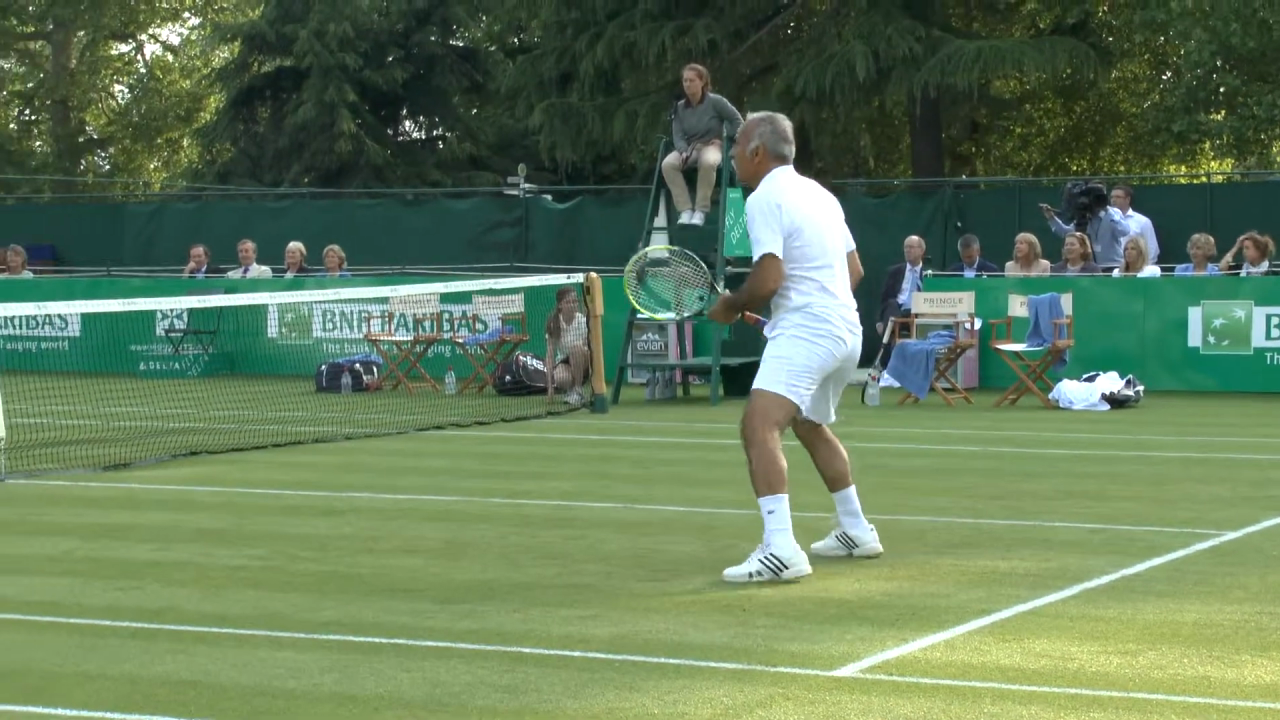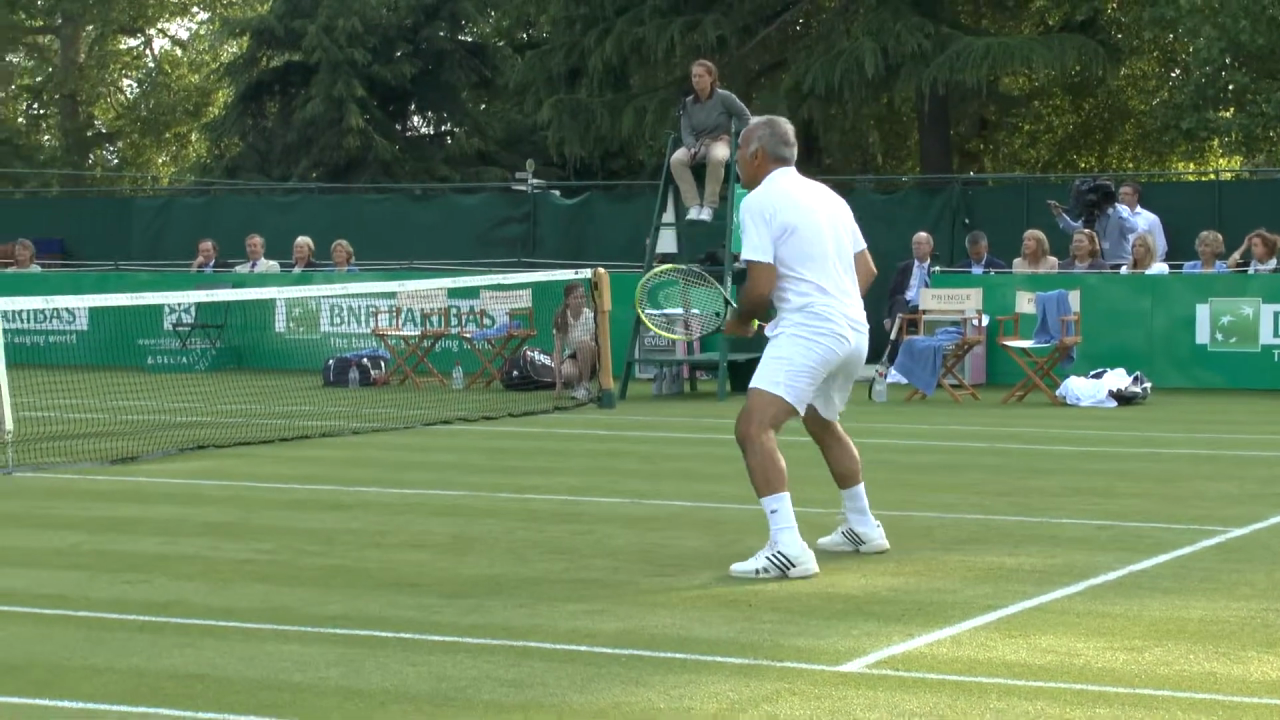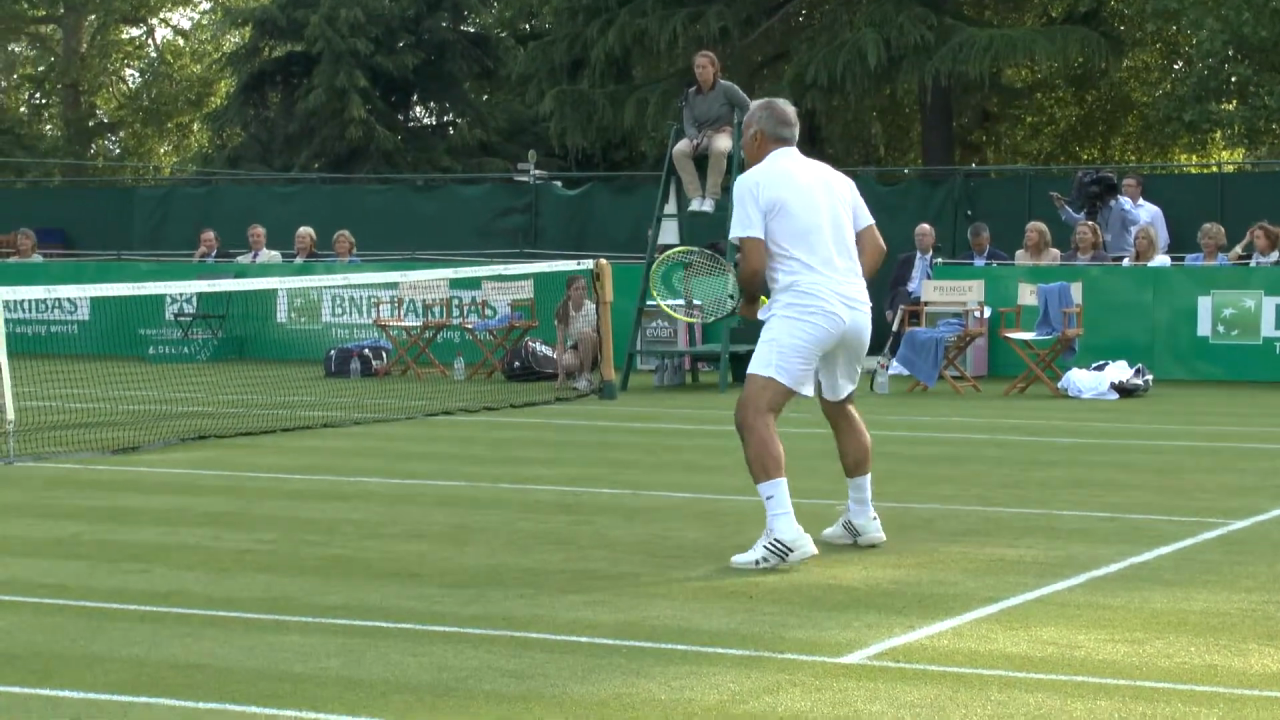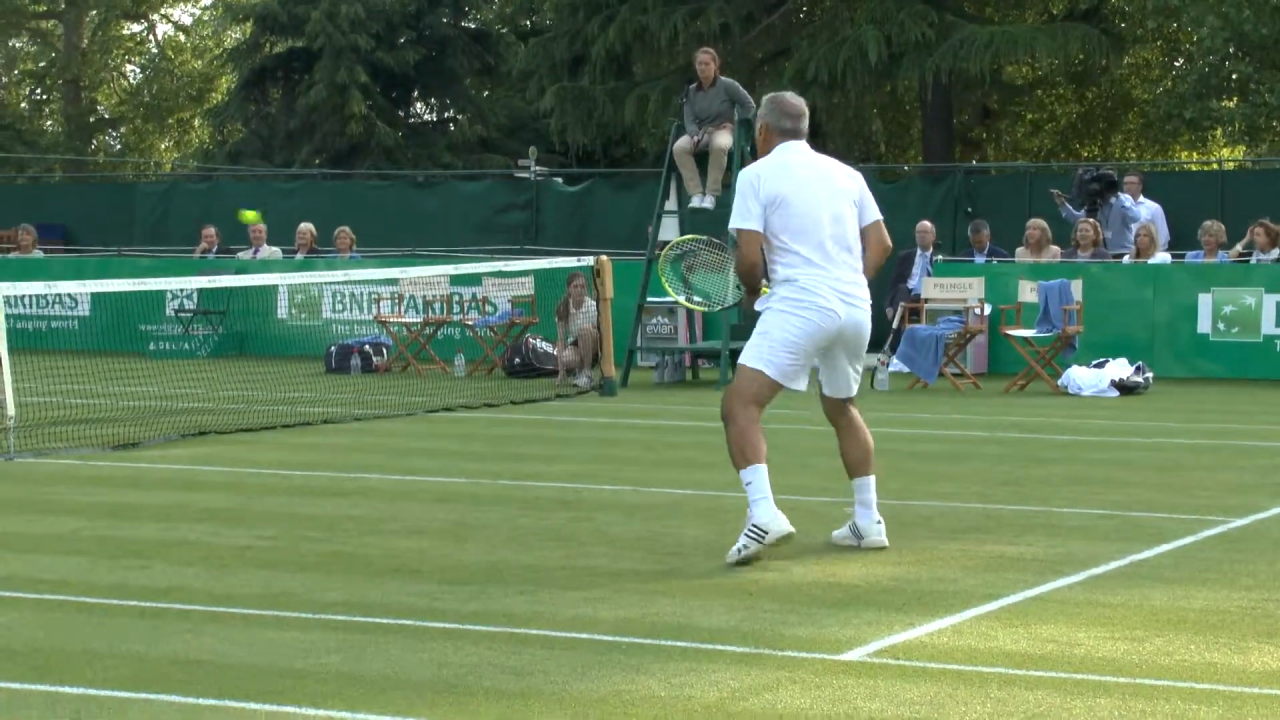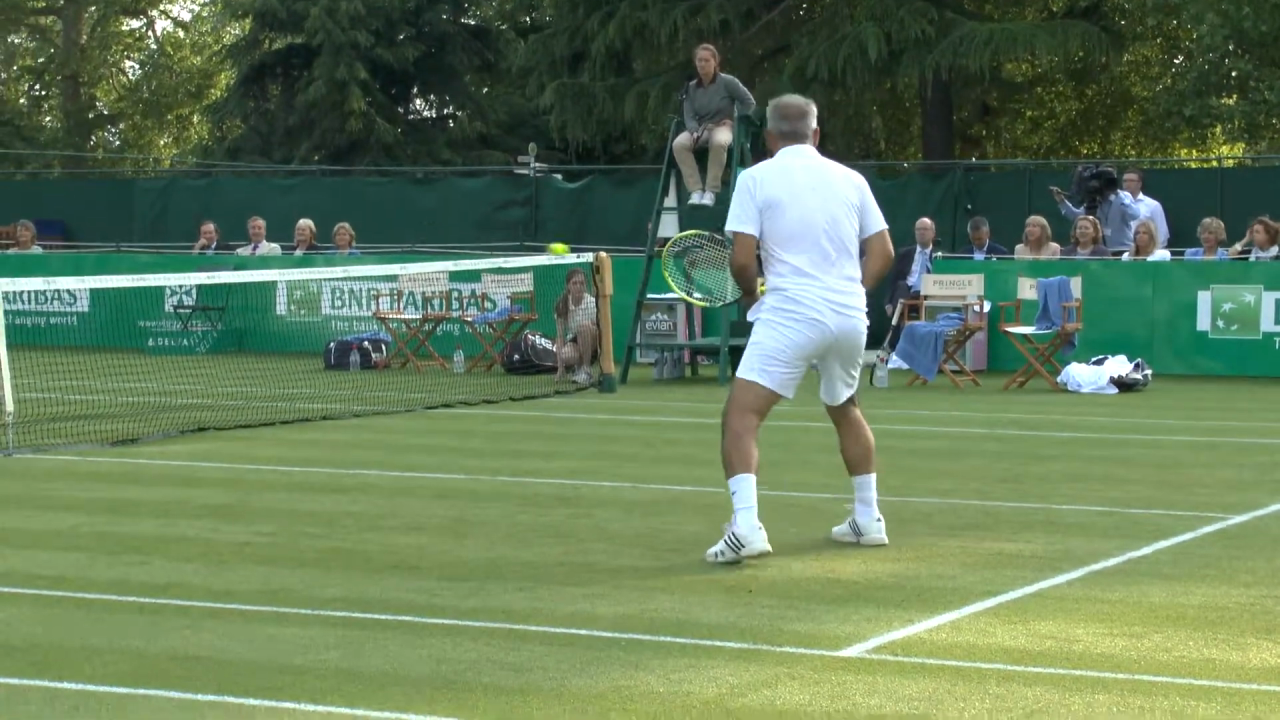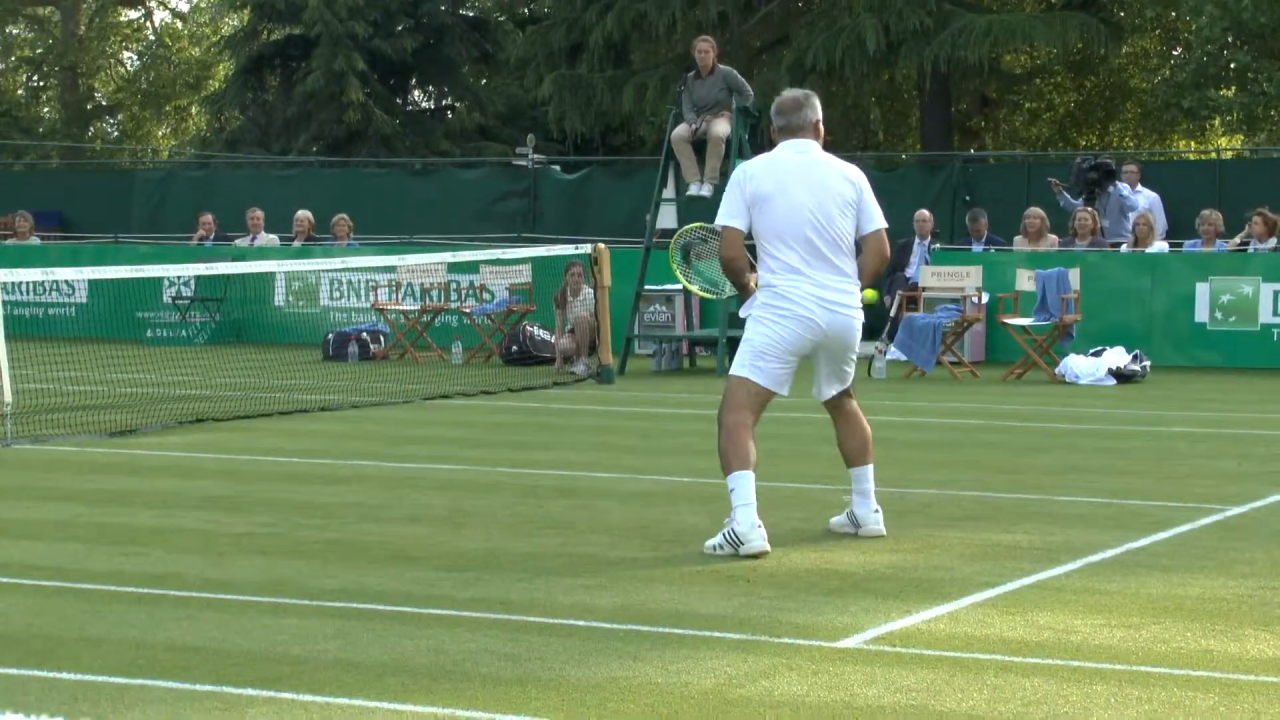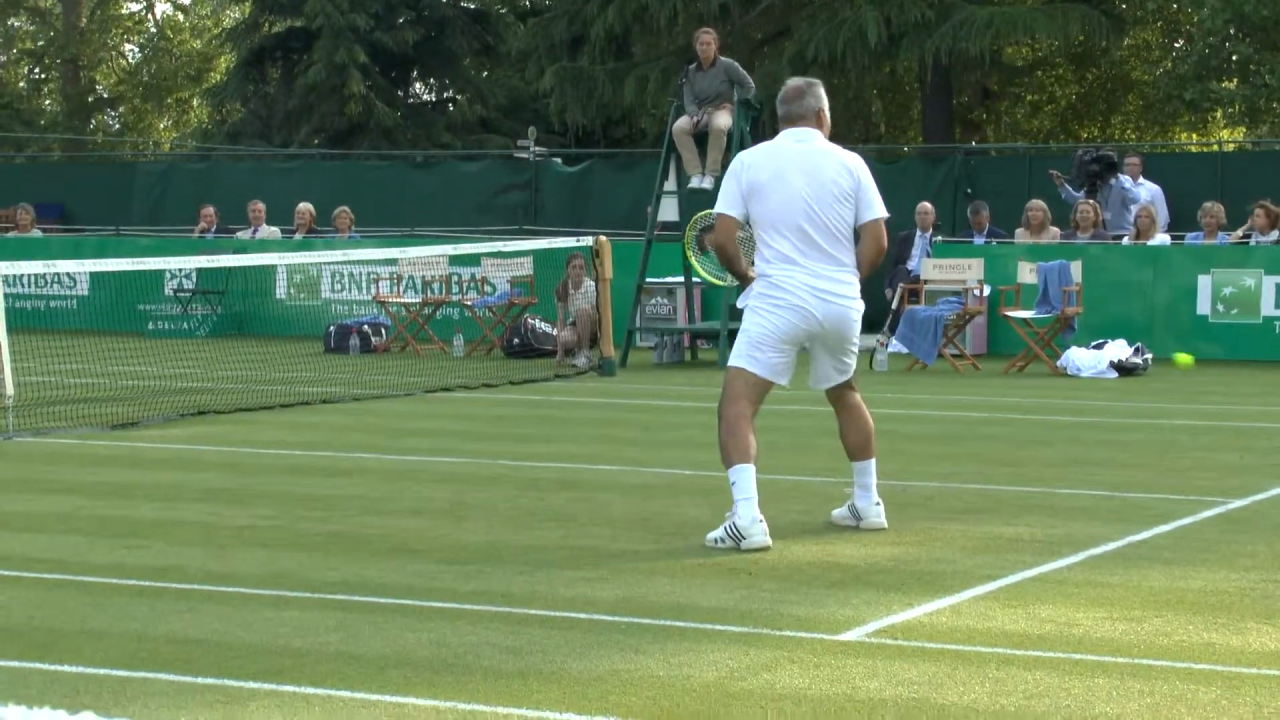
dt=0.1s
person 1, frame 1
left shoulder: (765, 199)
right shoulder: (821, 195)
left elbow: (769, 281)
right elbow: (854, 269)
left wrist: (727, 305)
left hip: (806, 332)
right hip: (846, 332)
left knee: (760, 428)
right knee: (811, 428)
left ankle: (781, 548)
right ankle: (856, 529)
person 1, frame 2
left shoulder: (759, 201)
right shoulder: (828, 196)
left elbow: (761, 287)
right elbow: (867, 270)
left wrist: (741, 319)
left hip: (807, 331)
right hip: (851, 331)
left knee: (753, 428)
right knee: (822, 425)
left ankle: (788, 547)
right ankle: (863, 526)
person 1, frame 3
left shoulder: (752, 181)
right shoulder: (836, 177)
left elbow: (752, 265)
right elbow: (875, 248)
left wrist: (750, 301)
left hip: (802, 312)
right hip: (855, 313)
left knee: (754, 414)
right knee: (840, 408)
left ankle: (784, 533)
right ankle: (862, 517)
person 1, frame 4
left shoulder: (756, 175)
right shoulder: (845, 172)
left elbow: (749, 257)
right elbow: (881, 245)
left wrist: (753, 290)
left hip: (797, 307)
right hip: (854, 308)
left knee: (739, 406)
right knee: (842, 410)
left ankle: (763, 514)
right ankle: (867, 521)
person 1, frame 5
left shoulder: (756, 178)
right shoulder: (850, 179)
left elbow: (742, 260)
right elbow: (884, 254)
left wrist: (751, 293)
left hip: (792, 315)
right hip: (850, 317)
left knee: (740, 418)
right knee: (846, 411)
left ankle: (745, 525)
right ankle: (867, 518)
person 1, frame 6
left shoulder: (749, 172)
right shoulder: (850, 174)
left elbow: (730, 253)
right elbow: (880, 253)
left wrist: (745, 287)
left hip: (782, 311)
right hip: (843, 313)
left knee: (736, 415)
right knee: (842, 403)
left ankle: (745, 523)
right ankle: (866, 510)
person 1, frame 7
left shoulder: (748, 161)
right shoulder: (851, 163)
left elbow: (722, 239)
right elbow: (877, 244)
left wrist: (746, 276)
left hip: (778, 301)
right hip: (839, 303)
left knee: (736, 406)
right knee: (845, 395)
left ankle: (746, 517)
right ankle: (866, 503)
